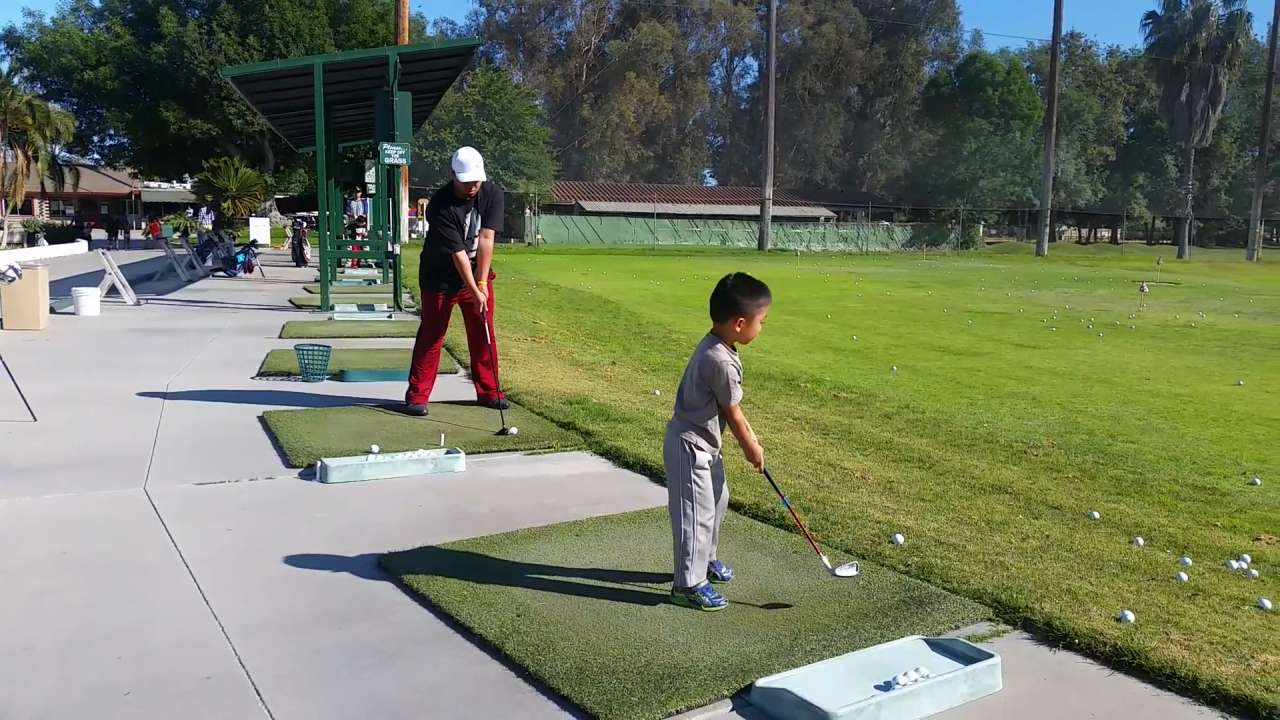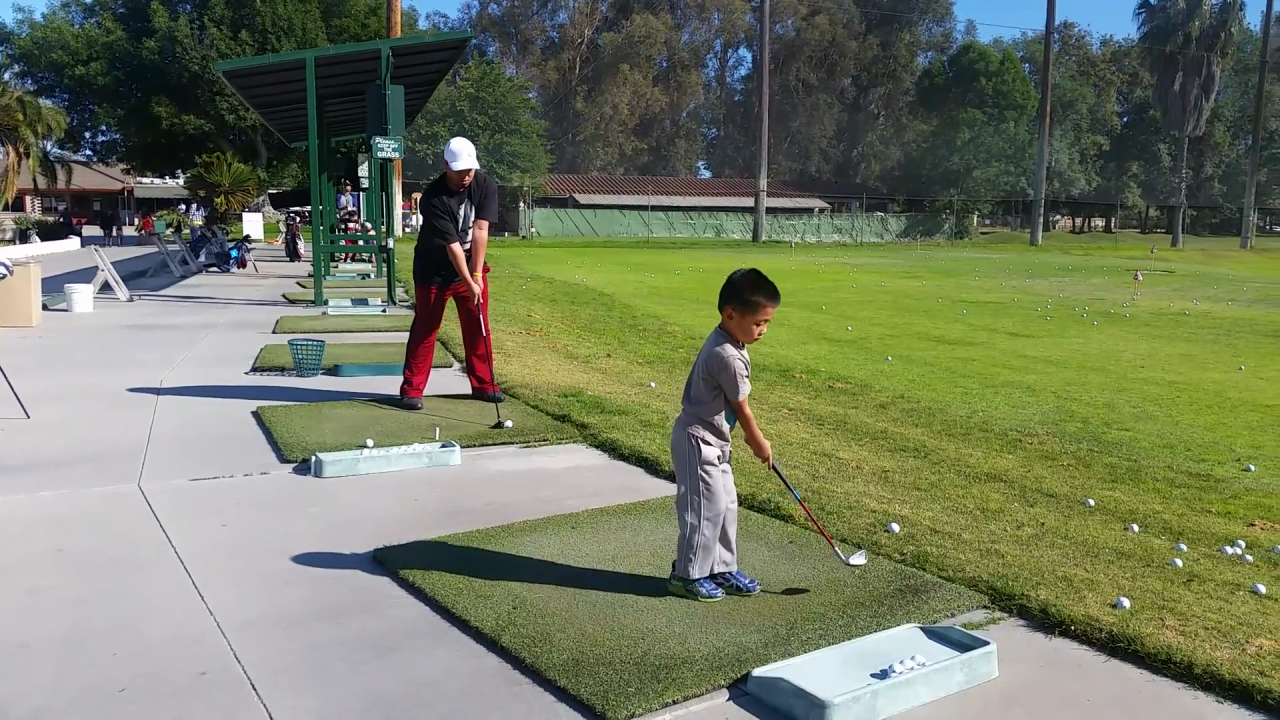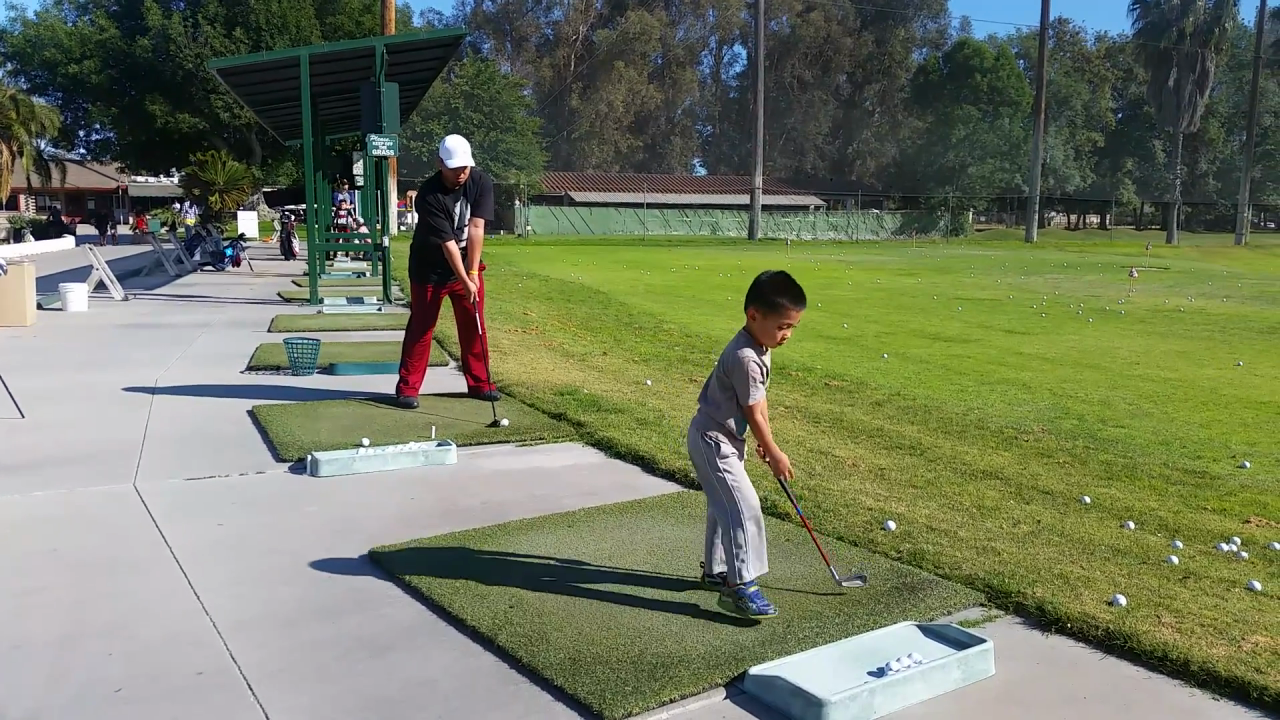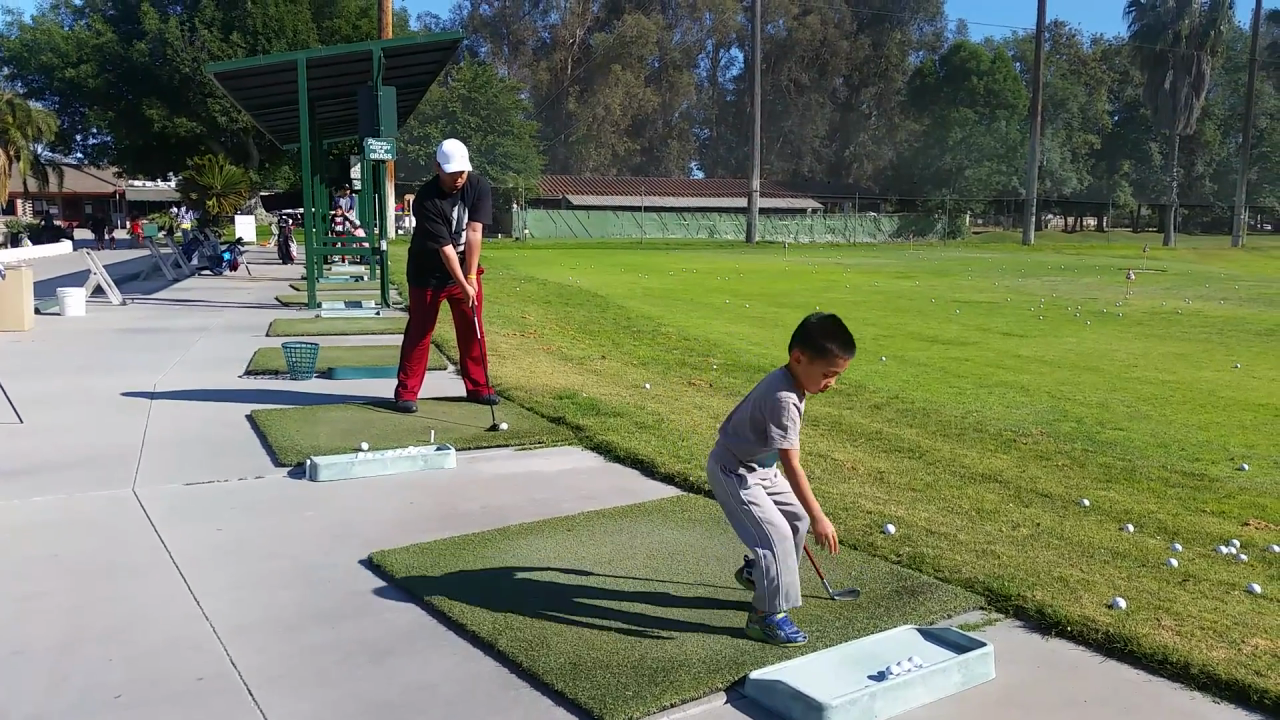
dt=0.3s
person 1, frame 1
left shoulder: (713, 346)
right shoulder: (723, 362)
left elbow: (729, 406)
right elbow: (731, 413)
left wrist: (749, 433)
right wrist: (751, 448)
left hip: (701, 442)
right hip: (690, 445)
left knee: (716, 502)
right knee: (696, 513)
left ankle: (703, 559)
right ankle: (689, 584)
person 1, frame 2
left shoulder: (723, 342)
right shoulder: (729, 357)
right elbow: (741, 408)
left wrist: (751, 435)
right wrist: (759, 442)
left hip: (711, 438)
right hip: (698, 440)
left knee: (723, 507)
right knee: (705, 511)
left ankle: (721, 569)
right ankle: (686, 574)
person 1, frame 3
left shoulder: (757, 347)
right shoulder: (746, 358)
left elbow: (759, 400)
right elbow: (753, 415)
left wrist: (765, 444)
right wrist: (775, 455)
left hip: (726, 439)
right hip: (712, 441)
left knee: (727, 509)
right knee: (745, 509)
left ankle: (717, 571)
right ankle: (741, 584)
person 1, frame 4
left shoulder: (786, 378)
right shoulder: (784, 399)
right elbow: (792, 466)
right wrist: (818, 517)
left hip: (755, 464)
right hip: (731, 472)
left knee: (797, 517)
right knee: (776, 535)
left ankle: (754, 571)
right ankle: (766, 615)
person 2, frame 1
left shoulder: (493, 193)
right shoulder: (439, 205)
left elbow: (486, 239)
right elbow: (457, 252)
left wrist: (482, 283)
right wrist: (474, 290)
left hip: (478, 273)
right hip: (440, 277)
left knee: (484, 333)
right knee: (431, 335)
left ankle: (488, 391)
right ankle: (417, 395)
person 2, frame 2
left shoulder: (486, 185)
right shoulder: (433, 197)
left elbow: (480, 230)
right elbow: (451, 244)
left wrist: (477, 275)
right wrist: (468, 282)
left hip: (471, 267)
right hip: (434, 271)
left knee: (477, 326)
right knee: (425, 328)
left ankle: (483, 384)
right ankle: (411, 389)
person 2, frame 3
left shoulder: (482, 183)
right shoulder: (428, 195)
left elbow: (476, 228)
right elbow: (447, 242)
left wrist: (473, 273)
right wrist: (464, 280)
left hip: (468, 265)
right hip: (430, 269)
left knee: (474, 324)
right knee: (421, 327)
left ankle: (479, 382)
right ankle: (407, 387)
person 2, frame 4
left shoulder: (479, 187)
right shoulder: (426, 199)
left elbow: (474, 232)
right elbow: (444, 246)
left wrist: (471, 276)
right wrist: (463, 284)
left hip: (465, 269)
right hip: (428, 273)
left knee: (472, 328)
right knee: (419, 331)
left ankle: (477, 386)
right ankle: (406, 391)
